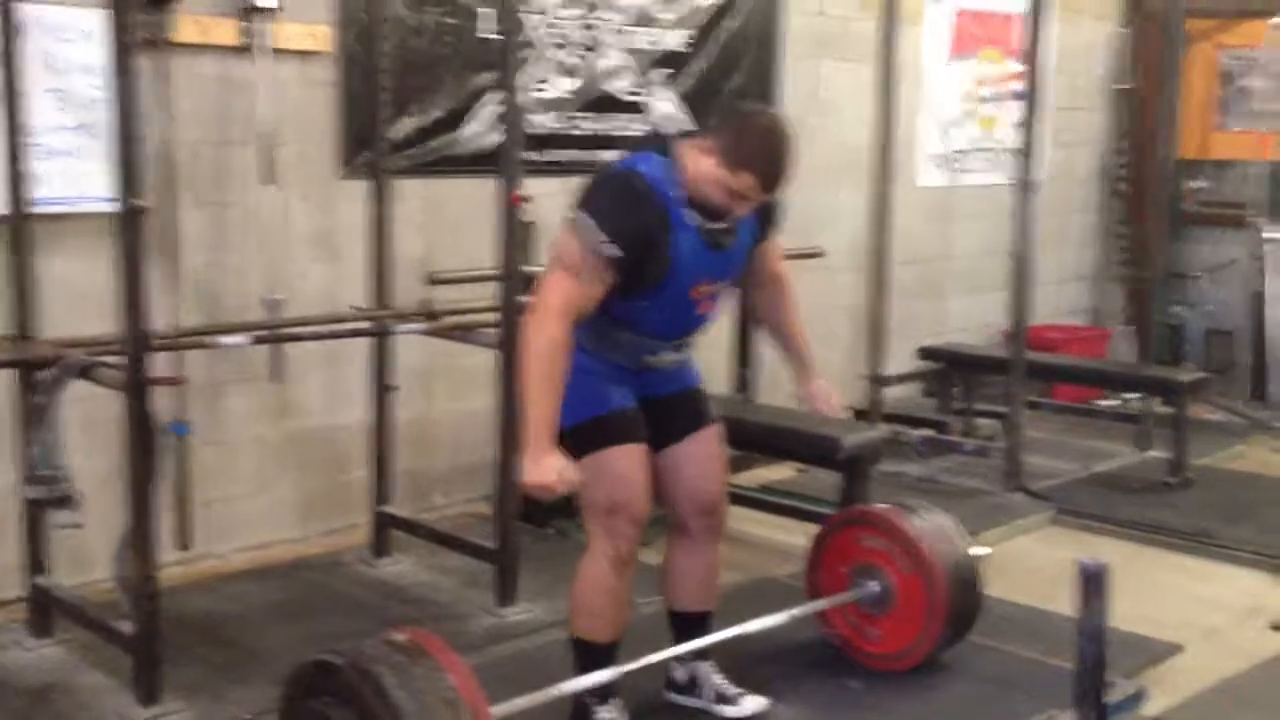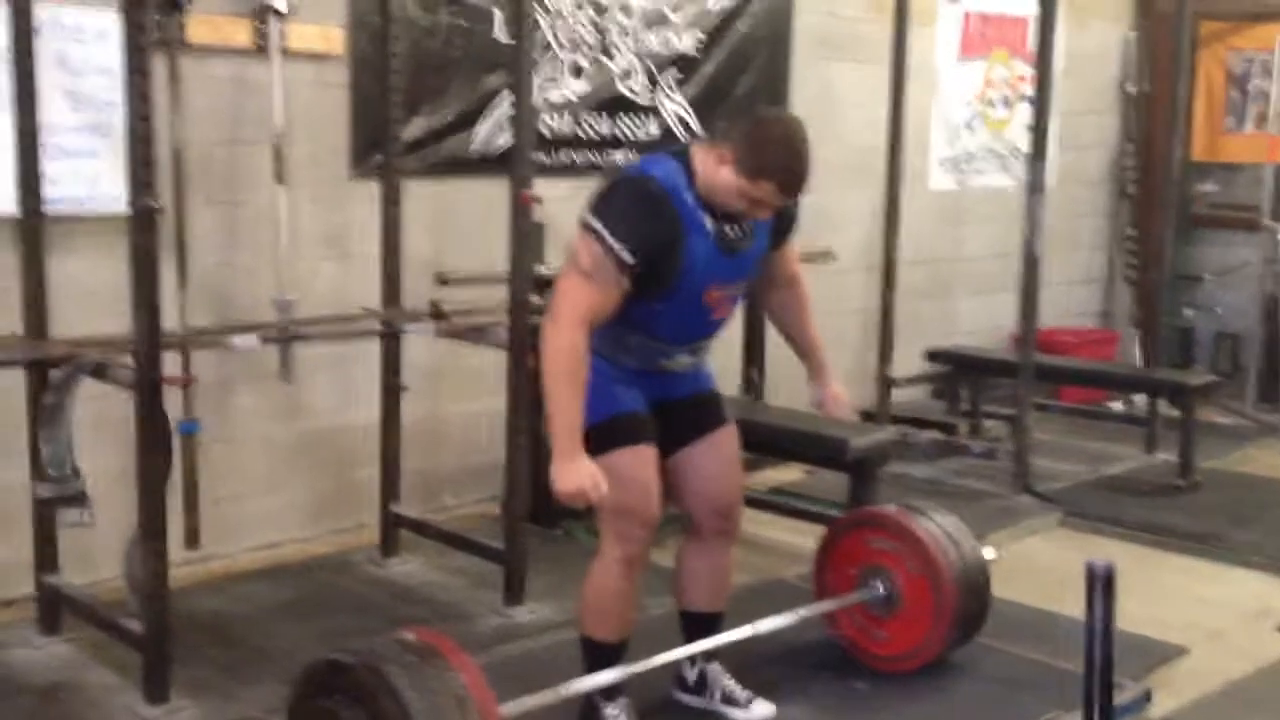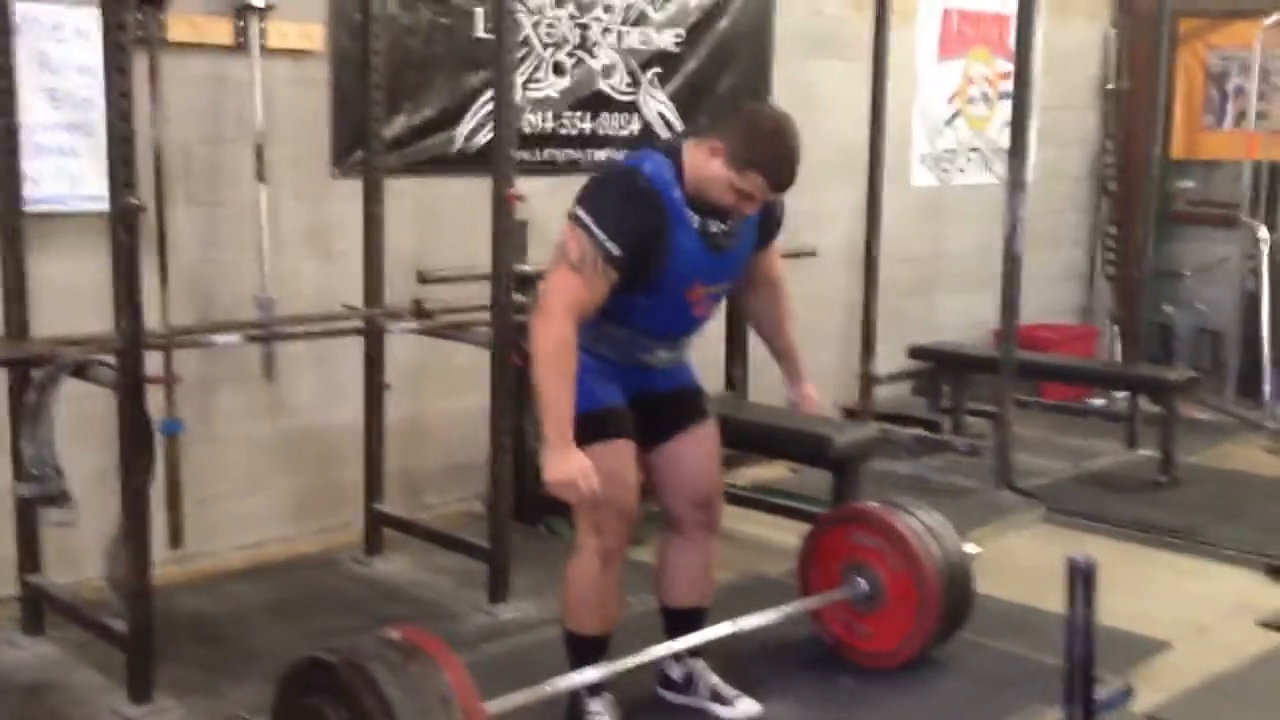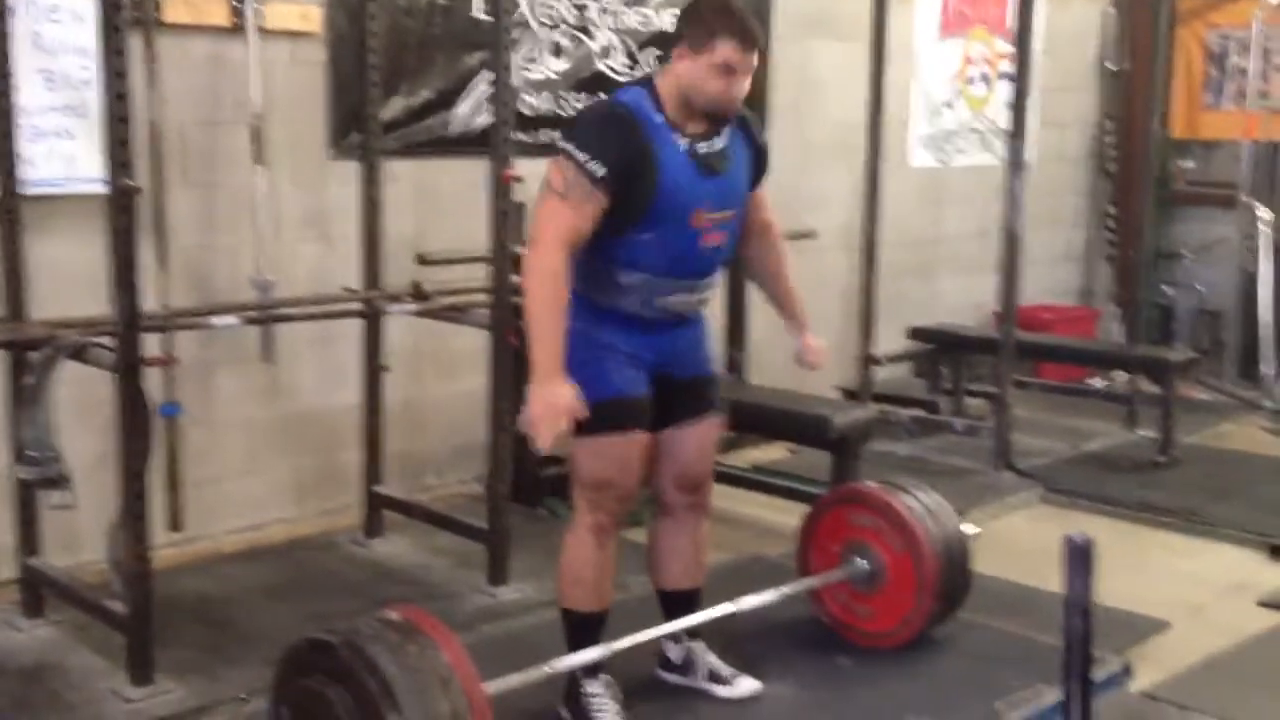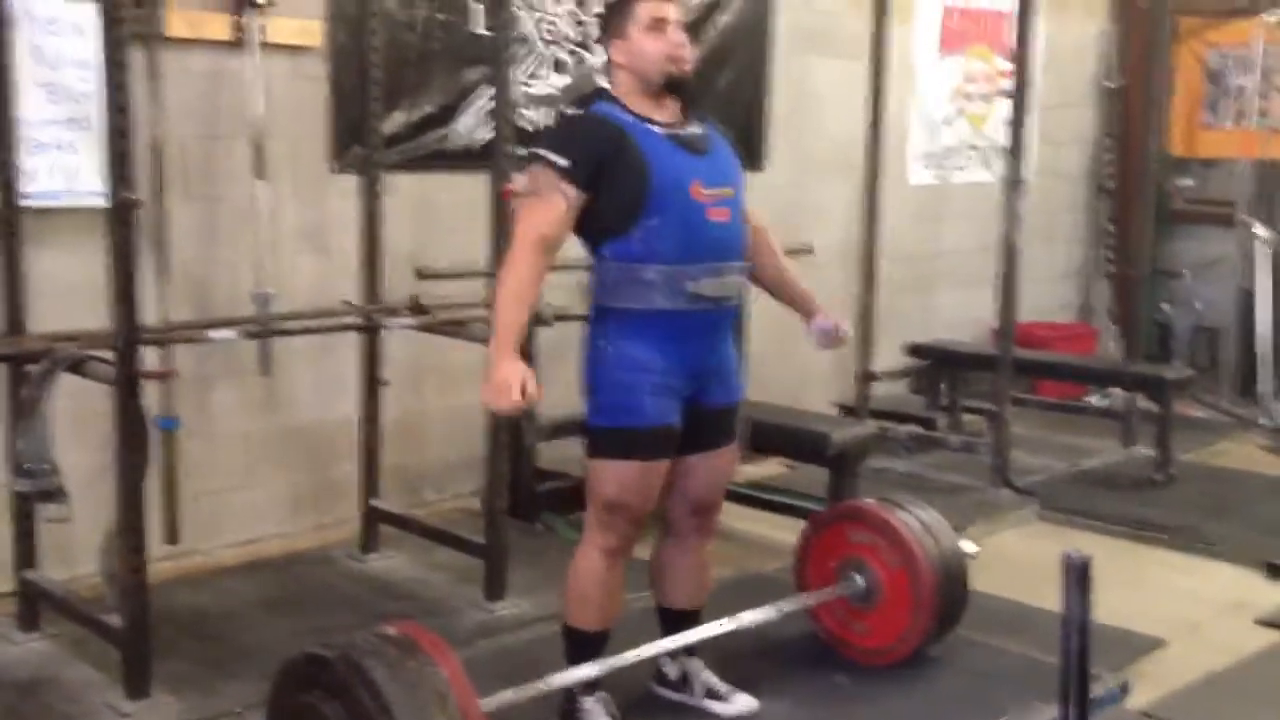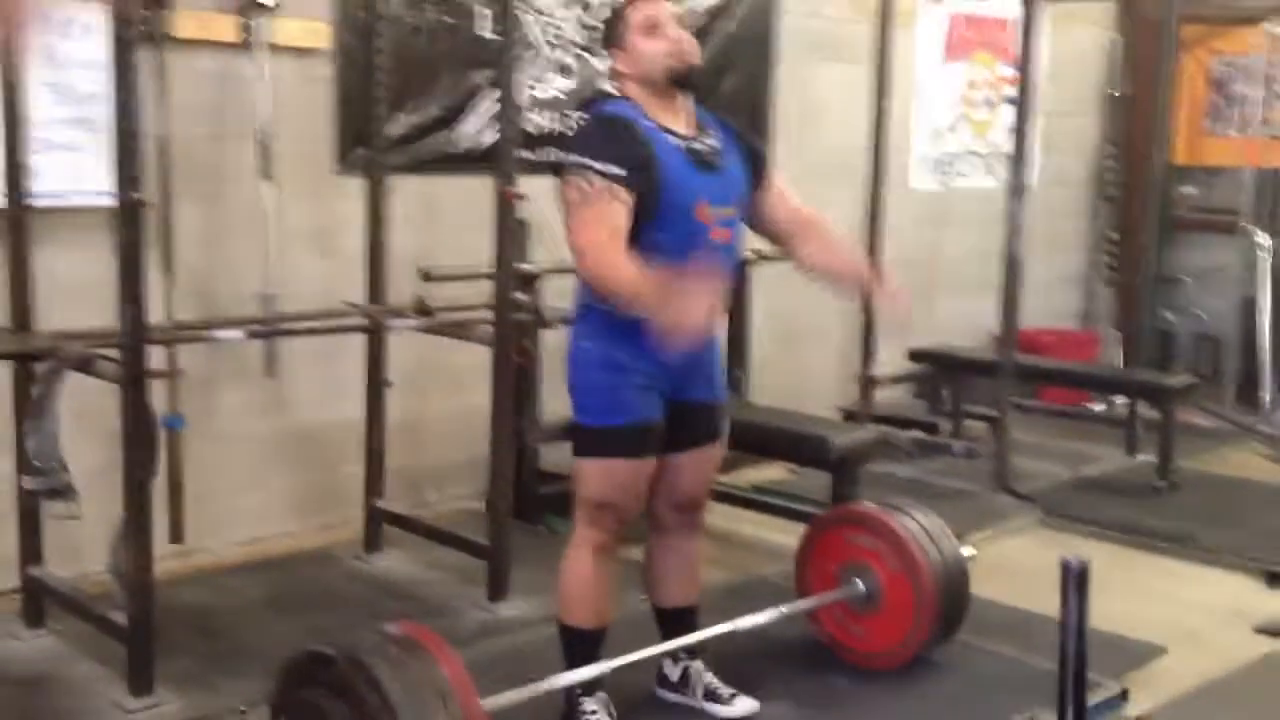
dt=0.7s
person 1, frame 1
left shoulder: (752, 200)
right shoulder: (629, 198)
left elbow: (766, 284)
right elbow: (550, 317)
left wrist: (806, 373)
right wrist: (538, 447)
left hip: (665, 369)
right hip: (593, 370)
left knee: (703, 516)
right knee: (620, 534)
left ankle: (691, 669)
person 1, frame 2
left shoulder: (768, 204)
right shoulder: (643, 203)
left elbow: (782, 284)
right elbow: (566, 323)
left wrist: (820, 373)
right wrist: (568, 454)
left hip: (680, 370)
right hip: (605, 371)
left knee: (718, 519)
right knee: (631, 535)
left ankle: (698, 670)
person 1, frame 3
left shoulder: (756, 206)
right shoulder: (631, 197)
left elbow: (763, 287)
right elbow: (555, 315)
left wrist: (796, 378)
right wrist: (558, 445)
left hip: (663, 365)
right hip: (590, 365)
left knee: (699, 512)
right knee: (608, 529)
left ankle: (684, 668)
person 1, frame 4
left shoulder: (742, 137)
right shoulder: (613, 130)
left elbow: (758, 235)
right elbow: (548, 248)
left wrist: (798, 324)
right wrist: (548, 377)
left hip: (681, 336)
right hip: (605, 340)
left knee: (688, 495)
right knee: (602, 510)
left ankle: (682, 647)
person 1, frame 5
left shoulder: (709, 138)
right shoulder: (587, 133)
left elbow: (747, 237)
right elbow: (532, 244)
left wrist: (810, 307)
right wrist: (506, 353)
left hip: (713, 351)
right hip: (633, 353)
left knee: (697, 517)
right knee: (616, 526)
person 1, frame 6
left shoulder: (729, 141)
right shoulder: (607, 137)
left elbow: (797, 230)
right elbow: (596, 254)
left wrist: (864, 278)
right wrist: (663, 301)
left hip: (698, 352)
right hip: (622, 354)
left knee: (683, 514)
right knee: (603, 523)
